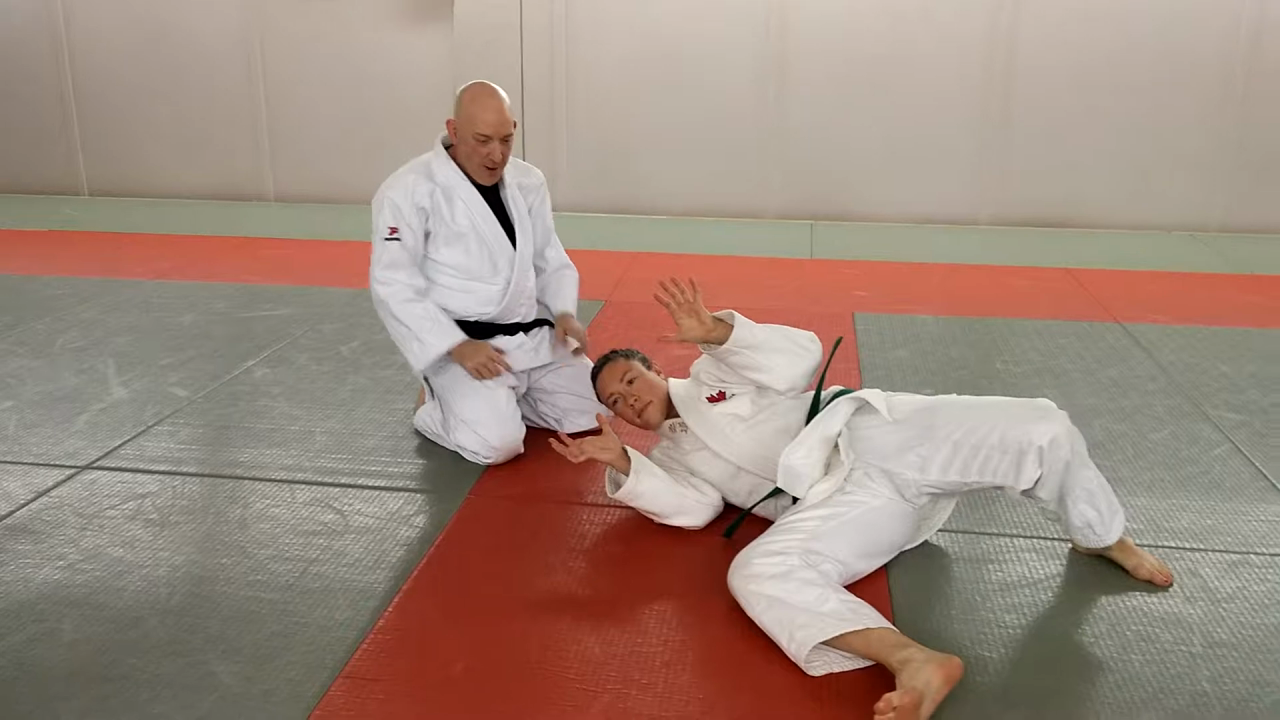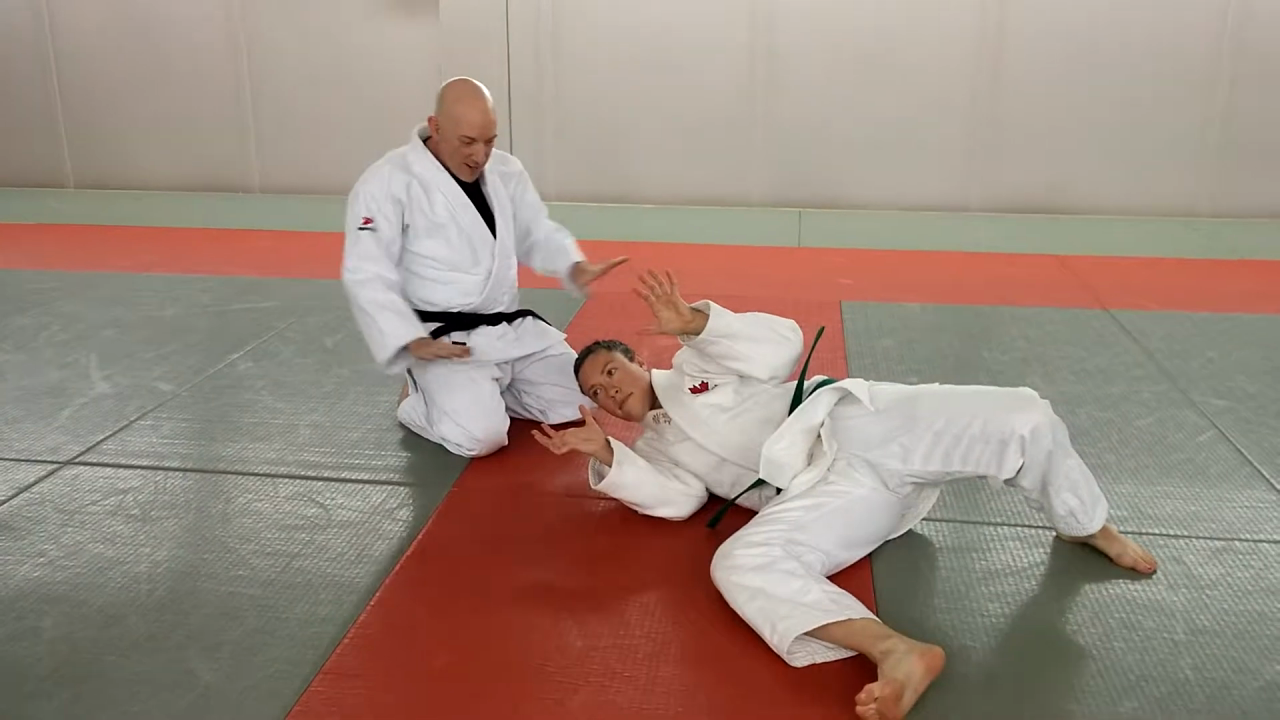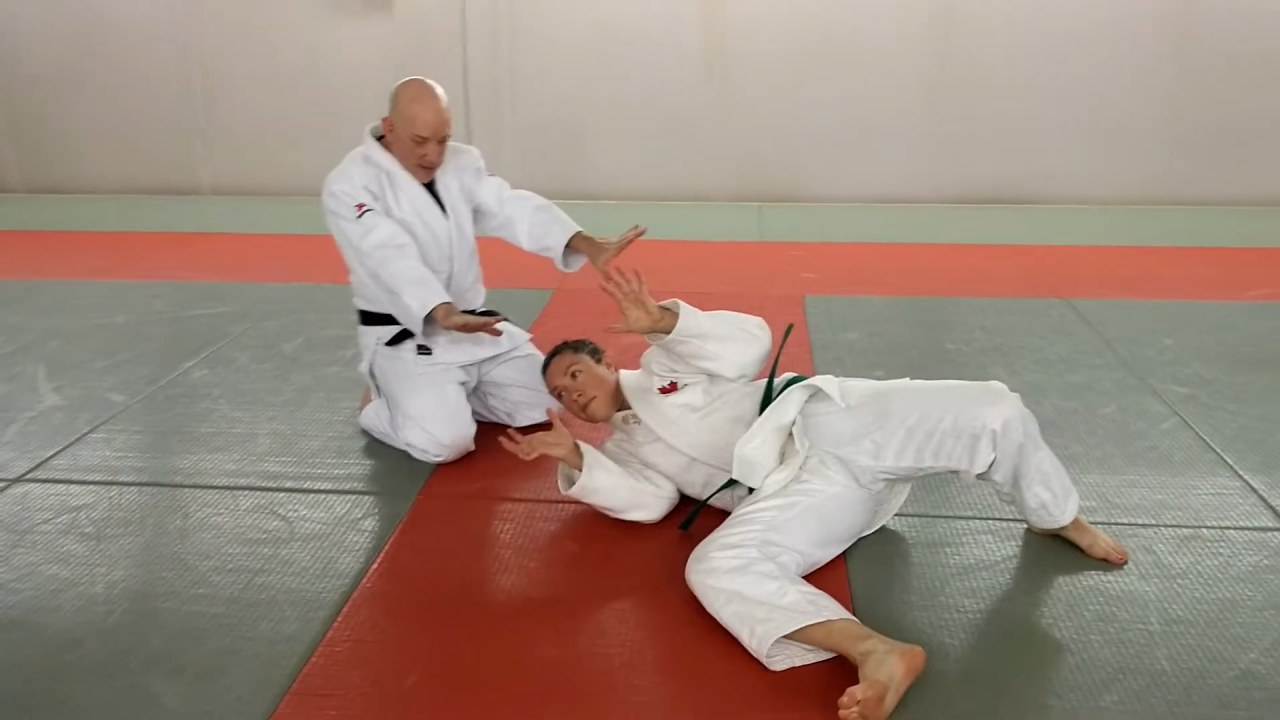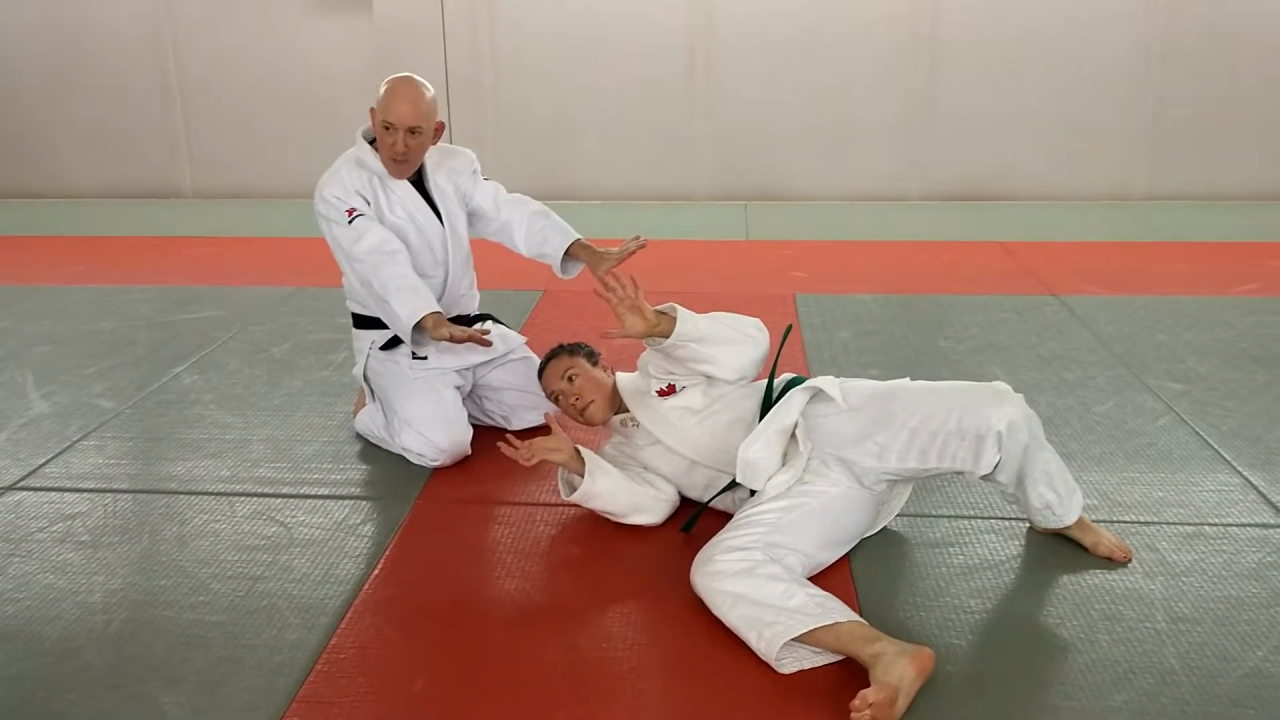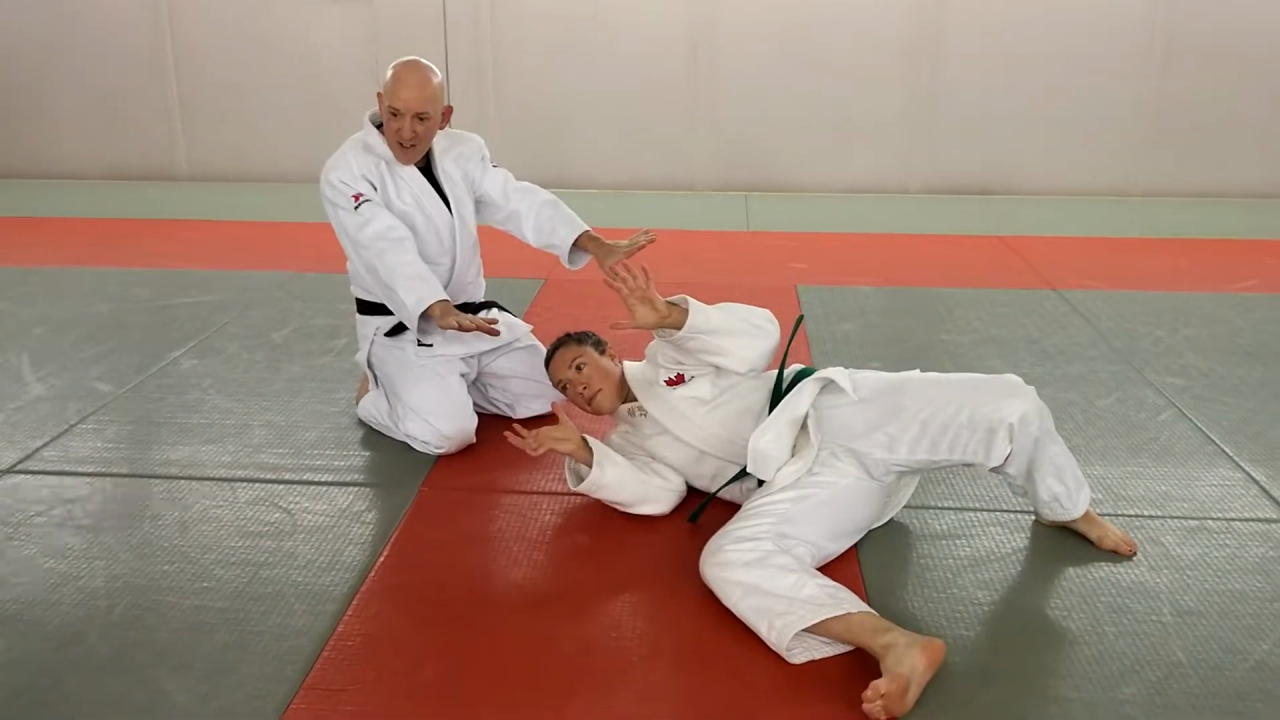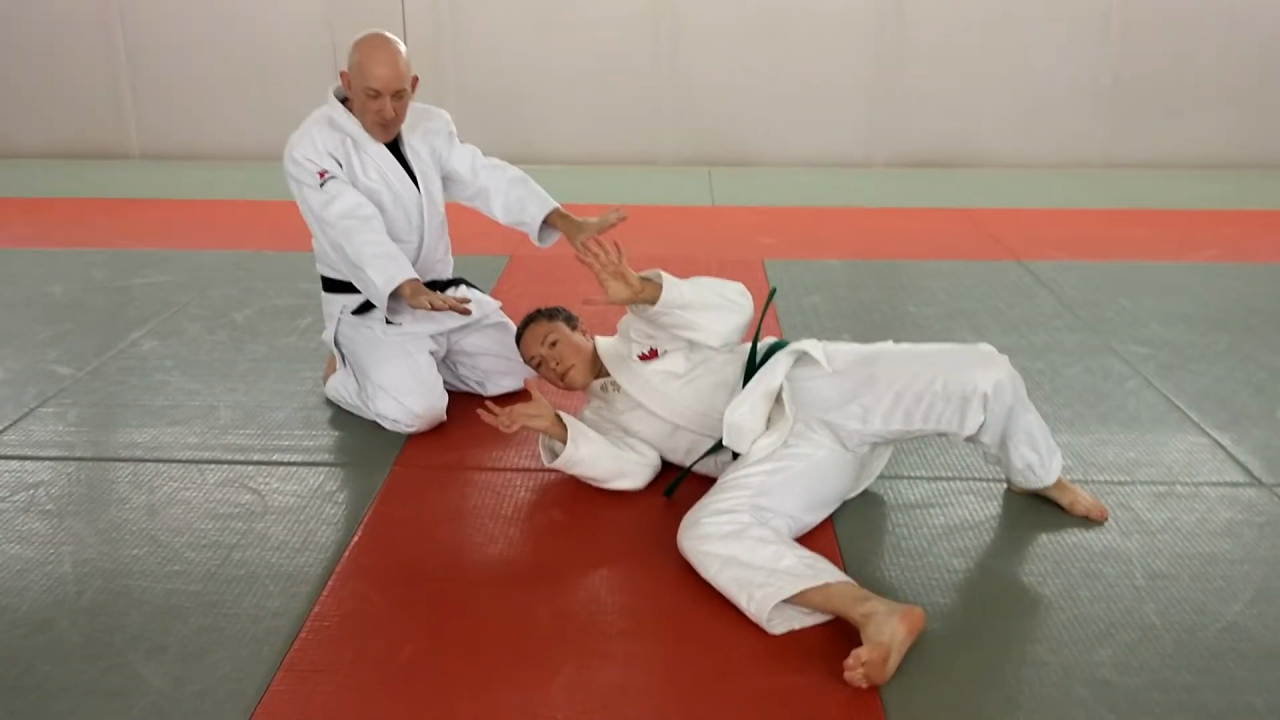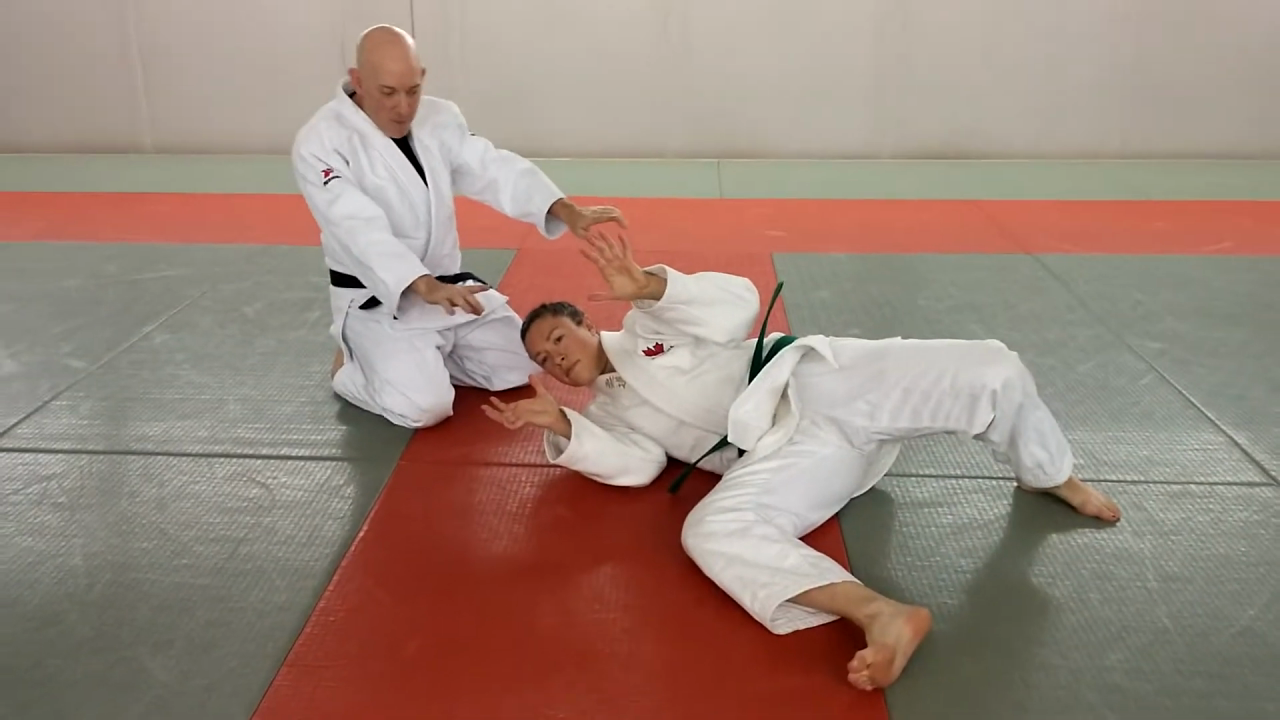
dt=0.4s
person 1, frame 1
left shoulder: (713, 370)
right shoulder: (672, 453)
left elbow: (799, 356)
right elbow: (692, 506)
left wrist: (717, 331)
right wrist: (621, 463)
left hip: (877, 433)
right hip: (837, 497)
left knee: (1039, 428)
right knee: (757, 575)
left ankle: (1105, 540)
right ankle: (916, 662)
person 1, frame 2
left shoulder: (696, 362)
right shoulder: (656, 447)
left elbow: (779, 344)
right elbow: (675, 497)
left wrist: (694, 323)
right wrist: (603, 455)
left hip: (859, 423)
right hip: (820, 486)
left knee: (1021, 417)
right knee: (738, 566)
left ankle: (1088, 528)
right ankle: (897, 652)
person 1, frame 3
left shoulder: (662, 360)
right shoulder: (624, 448)
left elbow: (748, 342)
right elbow: (646, 499)
left wrist: (662, 320)
right wrist: (574, 459)
left hip: (830, 419)
right hip: (792, 485)
left knee: (992, 412)
right knee: (713, 569)
left ankle: (1059, 521)
right ankle: (876, 651)
person 1, frame 4
left shoulder: (659, 363)
right shoulder: (623, 451)
left elbow: (745, 344)
right elbow: (647, 503)
left wrist: (658, 325)
right wrist: (573, 463)
left hip: (829, 420)
right hip: (793, 486)
left knee: (995, 411)
right knee: (718, 572)
left ankle: (1061, 519)
right ankle: (885, 653)
person 1, frame 5
left shoulder: (669, 352)
right shoulder: (631, 439)
left elbow: (757, 336)
right elbow: (655, 492)
left wrist: (670, 316)
right wrist: (581, 453)
left hip: (840, 411)
right hip: (802, 477)
left knee: (1007, 403)
right knee: (728, 562)
left ankle: (1068, 513)
right ankle: (896, 644)
person 1, frame 6
left shoulder: (641, 329)
right shoulder: (603, 415)
left elbow: (730, 311)
right elbow: (631, 467)
left wrist: (643, 291)
right wrist: (555, 430)
left hip: (815, 385)
right hip: (775, 449)
left knee: (980, 372)
right knee: (706, 536)
left ankle: (1039, 479)
right ankle: (875, 612)
person 1, frame 7
left shoulder: (646, 321)
right shoulder: (608, 410)
left elbow: (735, 304)
right elbow: (636, 463)
left wrist: (648, 285)
right wrist: (559, 425)
left hip: (819, 379)
right hip: (782, 446)
left knee: (988, 368)
right knee: (711, 533)
left ankle: (1050, 478)
right ankle: (881, 613)
person 2, frame 1
left shoulder: (527, 181)
right shoulder: (409, 190)
left elbow: (550, 256)
right elbow: (392, 283)
left wrist: (565, 314)
right wrist: (457, 346)
left hip: (531, 337)
right hip: (463, 347)
left knee: (596, 414)
right knee: (497, 443)
left ankle: (509, 396)
right ankle: (435, 403)
person 2, frame 2
left shoulder: (505, 170)
right shoulder: (387, 182)
left elbow: (537, 232)
right elbow: (367, 275)
left wrist: (576, 268)
right wrist: (412, 342)
left hip: (512, 329)
right hip: (439, 339)
left knee: (579, 405)
right knee: (478, 437)
left ankle: (482, 391)
right ankle: (417, 398)
person 2, frame 3
left shoulder: (461, 163)
right shoulder: (349, 184)
left elbow: (513, 210)
right elbow: (391, 259)
left wrist: (586, 244)
right wrist: (443, 314)
left hip: (473, 325)
right hip: (405, 338)
left knee: (546, 405)
right knee: (445, 441)
left ankle: (454, 393)
right ankle: (382, 401)
person 2, frame 4
left shoulder: (455, 166)
right shoulder: (341, 187)
left elbow: (510, 214)
right elbow: (382, 266)
left wrist: (587, 252)
right wrist: (433, 323)
left hip: (468, 327)
right hip: (398, 342)
left knee: (542, 407)
right knee: (443, 446)
left ankle: (449, 397)
right ankle: (374, 407)
person 2, frame 5
left shoulder: (463, 151)
right shoulder: (347, 171)
left elbow: (517, 202)
right elbow: (388, 251)
left wrist: (595, 244)
right wrist: (439, 310)
left hip: (473, 315)
right hip: (403, 329)
left knee: (546, 395)
right knee: (447, 433)
left ankle: (450, 386)
right ankle: (378, 392)
person 2, frame 6
left shoulder: (429, 125)
right shoulder: (311, 147)
left elbow: (485, 179)
right elbow: (355, 230)
left wrist: (565, 222)
right wrist: (410, 290)
left hip: (442, 292)
right hip: (369, 307)
left knee: (515, 373)
right knee: (417, 411)
left ankle: (422, 363)
right ankle: (345, 372)
person 2, frame 7
left shoulder: (438, 118)
right shoulder: (321, 142)
left elbow: (494, 170)
right elbow: (359, 230)
left wrist: (566, 210)
right wrist: (425, 287)
left hip: (451, 288)
right hip: (377, 303)
left knee: (523, 369)
right knee: (425, 406)
left ankle: (427, 357)
right ankle: (353, 367)
